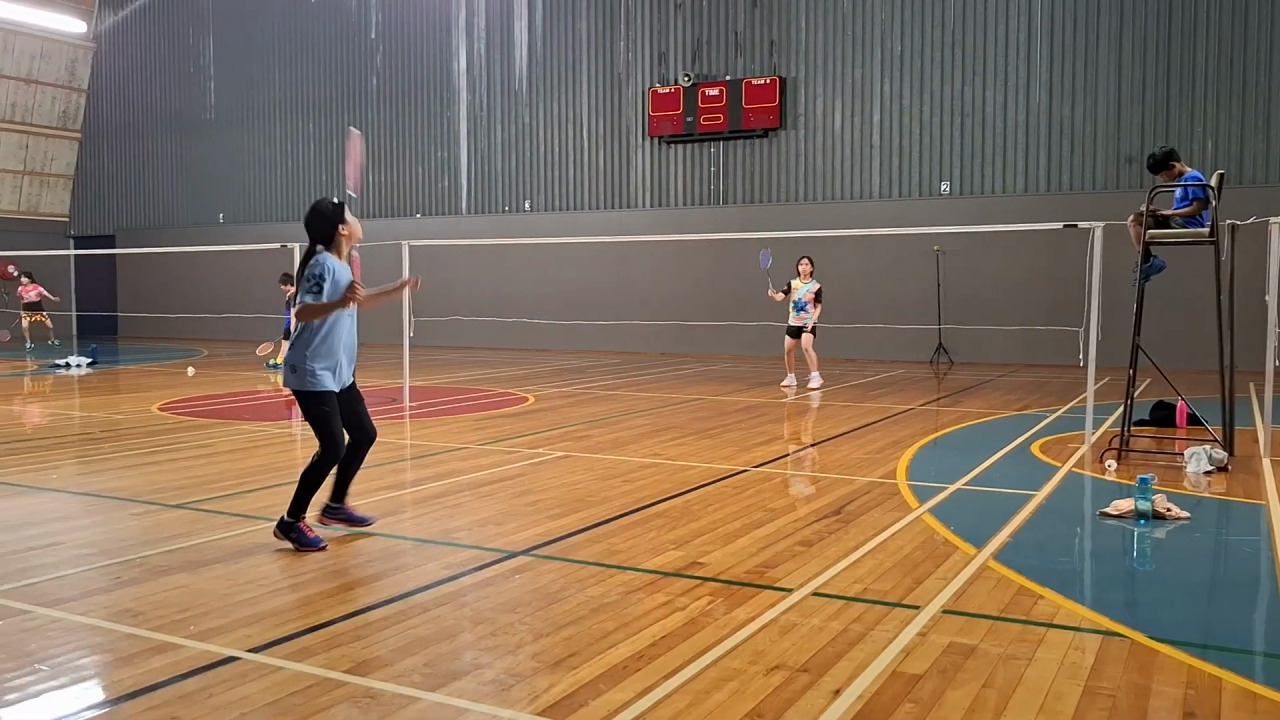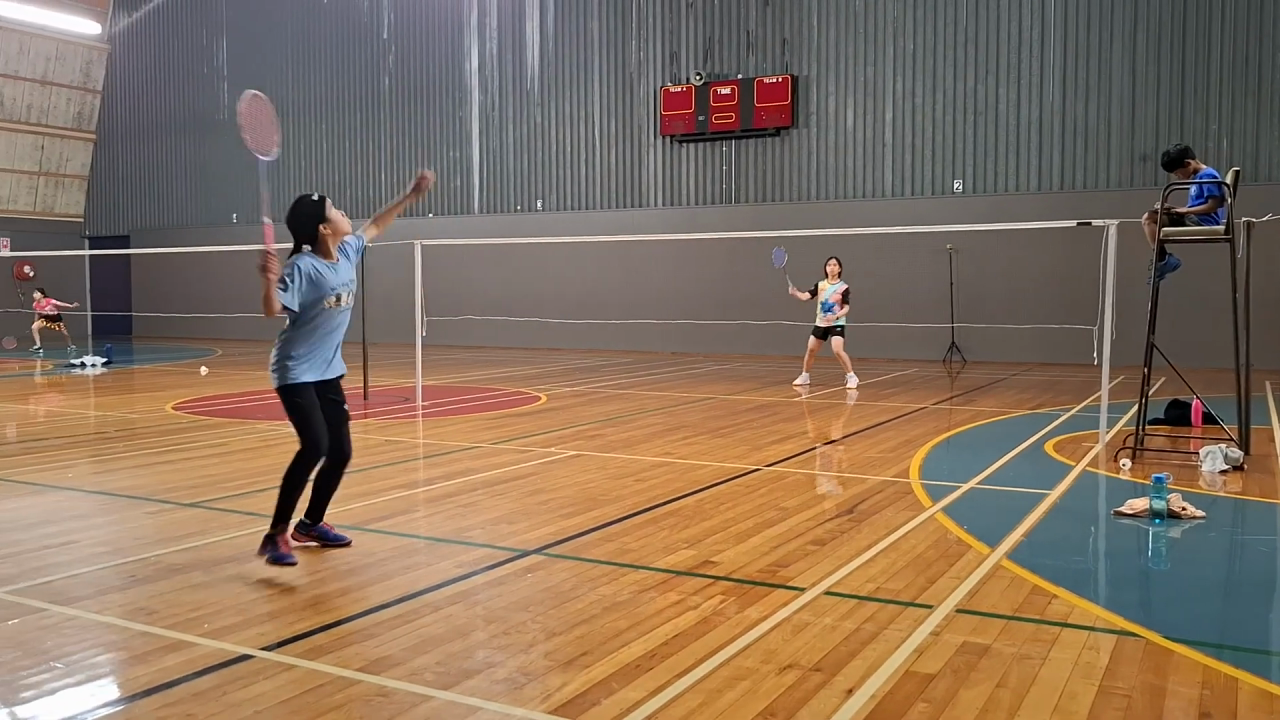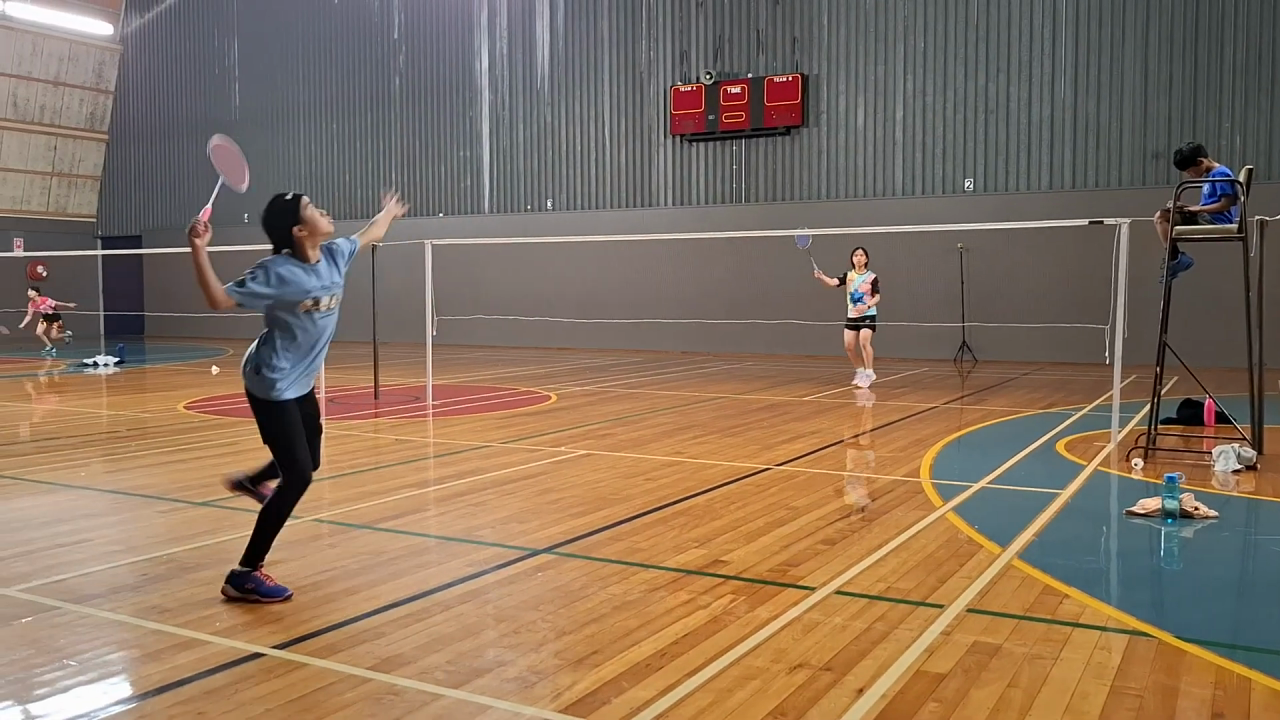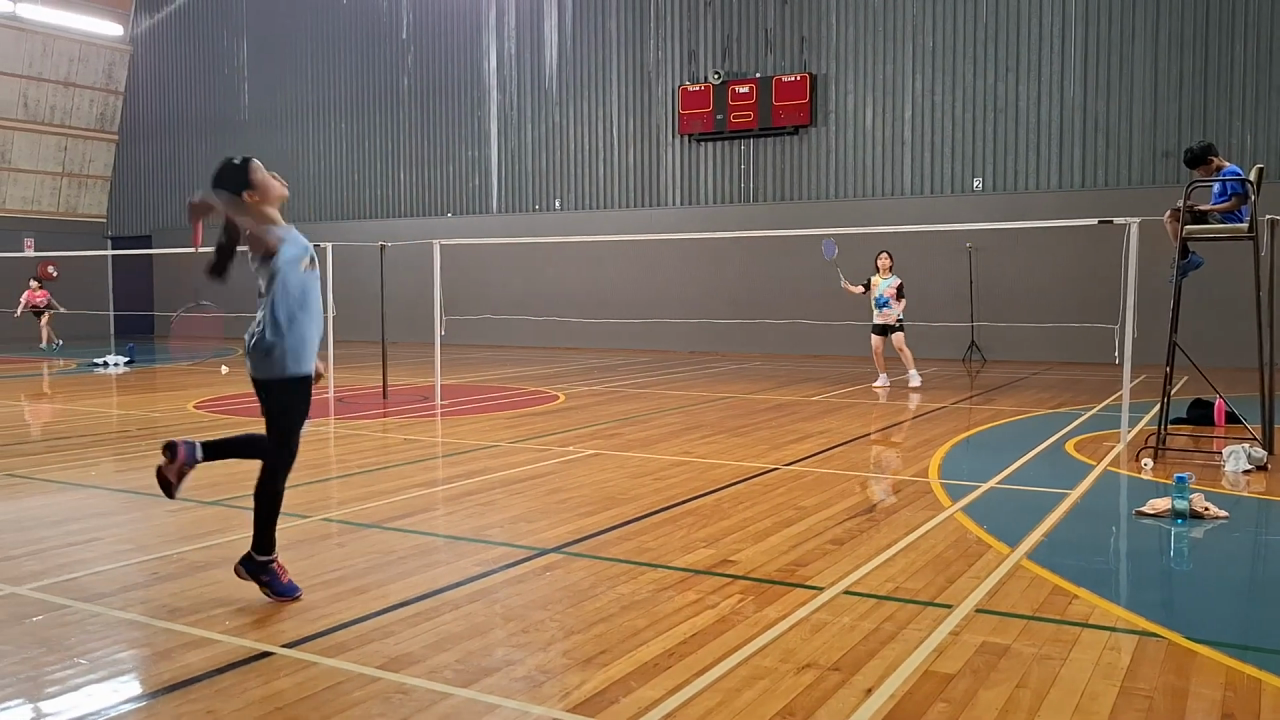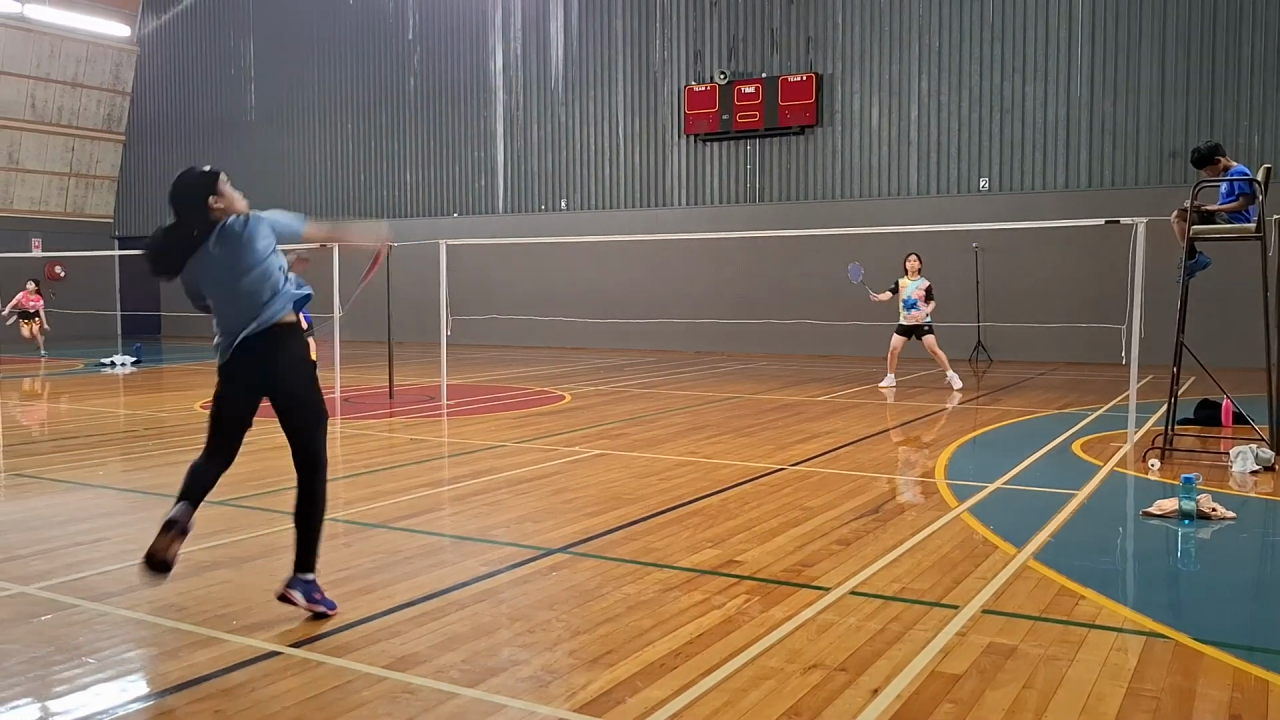
dt=0.2s
person 1, frame 1
left shoulder: (340, 264)
right shoulder: (322, 265)
right elbow: (303, 313)
left wrist: (393, 290)
right wrist: (341, 300)
left hip: (338, 372)
right hip: (312, 373)
left knee: (364, 434)
right knee: (334, 448)
left ankle: (336, 505)
right ankle: (291, 521)
person 1, frame 2
left shoulder: (347, 253)
right shoulder: (302, 266)
left elbow: (373, 226)
right elbow: (272, 309)
left wrist: (412, 195)
right wrist: (268, 279)
left hip: (328, 369)
right hip: (297, 372)
left knee: (340, 453)
right knee: (316, 447)
left ankle: (311, 524)
right ankle: (277, 534)
person 1, frame 3
left shoulder: (335, 254)
right shoulder: (274, 271)
left elbow: (369, 233)
right elbow: (219, 300)
left wrist: (390, 210)
right wrist: (199, 250)
left hip: (301, 382)
right hip: (273, 385)
left knee: (306, 462)
right knee: (298, 474)
left ankle: (252, 482)
right ankle: (246, 573)
person 1, frame 4
left shoulder: (286, 235)
right shoulder: (268, 237)
right elbow: (263, 233)
right wrist: (222, 205)
left hip: (290, 362)
right hip: (283, 363)
left knee: (278, 450)
right knee: (279, 459)
left ankle: (189, 452)
right ankle: (261, 559)
person 1, frame 5
left shoulder: (192, 265)
right shoulder: (254, 224)
right elbow: (312, 231)
left hip: (234, 363)
right hip: (278, 349)
left knee: (215, 456)
right knee: (311, 463)
left ankle: (179, 516)
right ankle: (303, 578)
